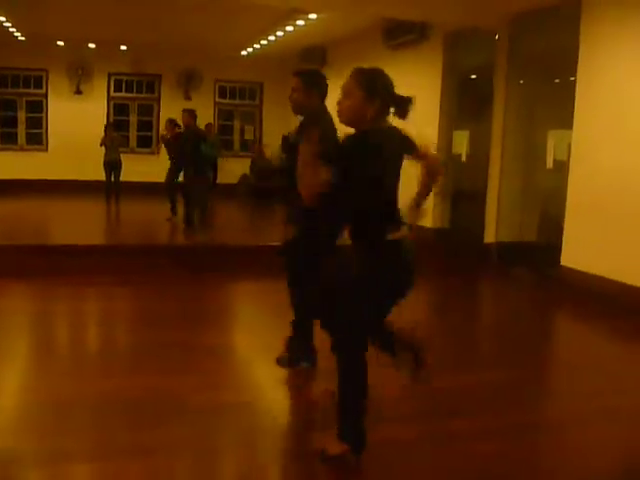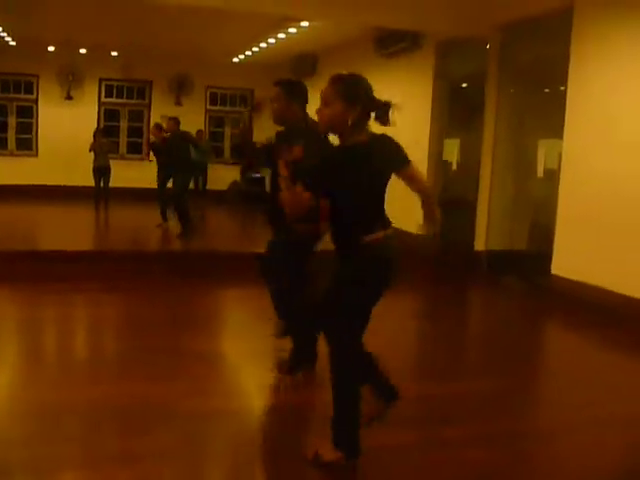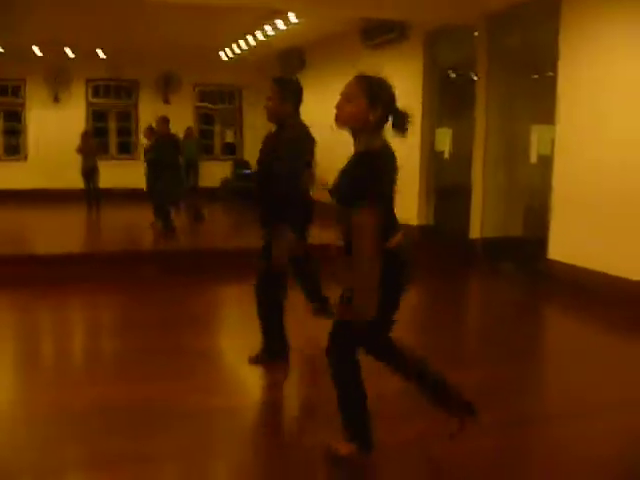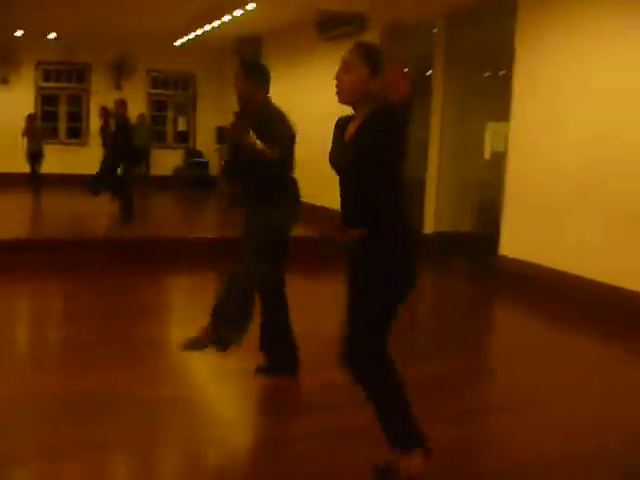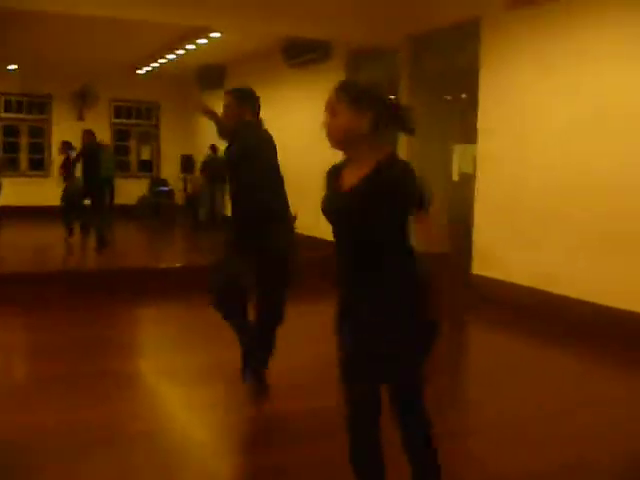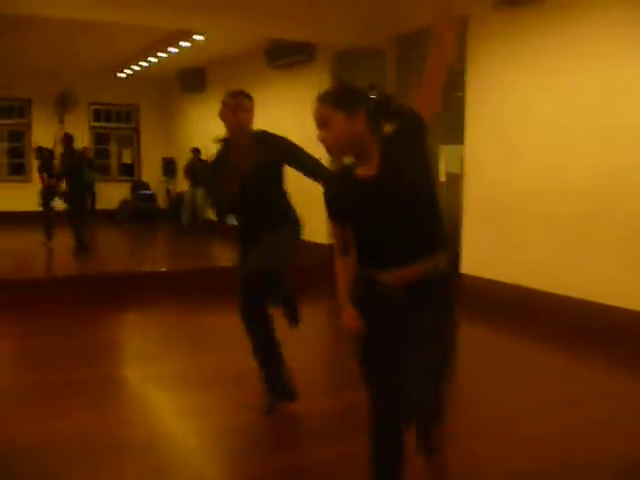
dt=0.3s
person 1, frame 1
left shoulder: (356, 145)
right shoulder: (390, 136)
right elbow: (432, 163)
right wrist: (417, 204)
left hip: (380, 262)
right hip: (385, 255)
left knee: (348, 344)
right knee: (326, 305)
left ankle: (351, 438)
right ankle: (403, 346)
person 1, frame 2
left shoulder: (336, 161)
right shoulder: (385, 145)
left elbow: (294, 209)
right elbow: (423, 188)
right wrist: (430, 226)
left hip: (362, 262)
right hip: (376, 255)
left knee: (342, 346)
right knee: (331, 321)
left ankle: (344, 443)
right ankle: (383, 389)
person 1, frame 3
left shoulder: (366, 165)
right shoulder: (374, 154)
left elbow: (366, 235)
left wrist: (365, 295)
left hip: (381, 268)
right hip: (387, 261)
left knee: (340, 347)
right knee: (376, 343)
left ankle: (358, 436)
right ankle: (453, 402)
person 1, frame 4
left shoulder: (387, 119)
right shoulder: (343, 127)
left hip: (390, 250)
right hip: (362, 251)
left knee: (359, 351)
right knee: (367, 351)
right ankle: (403, 444)
person 1, frame 5
left shoulder: (397, 175)
right shoulder: (336, 176)
left hip: (400, 299)
right hip: (356, 299)
left knee: (406, 401)
right knee: (362, 409)
person 1, frame 6
left shoulder: (407, 142)
right shoulder: (340, 188)
left elbow: (434, 82)
right elbow: (345, 254)
right wrist: (346, 305)
left hip: (428, 293)
right hip: (375, 298)
left knee: (419, 401)
right knee: (385, 411)
left ankle: (428, 427)
person 2, frame 1
left shoulder: (315, 129)
right shoulder: (318, 125)
left hip: (316, 219)
right hip: (317, 216)
left knee: (303, 281)
left ankle: (302, 348)
person 2, frame 2
left shoulder: (302, 136)
right shoulder: (296, 135)
left hip: (299, 226)
right hip: (290, 222)
left knee: (284, 288)
left ankle: (303, 353)
person 2, frame 3
left shoulder: (292, 137)
right shoulder: (292, 134)
left elbow: (288, 184)
left hip: (286, 222)
right hip: (284, 219)
left knee: (269, 282)
left ankle: (274, 346)
person 2, frame 4
left shoulder: (273, 120)
right shoulder: (246, 121)
left elbow: (282, 164)
right elbow: (233, 170)
left wrist: (252, 146)
left hip: (275, 206)
right hip: (265, 207)
right knee: (269, 281)
left ankle: (220, 331)
right ankle: (282, 358)
person 2, frame 5
left shoulder: (253, 138)
right shoulder: (247, 139)
right wrist: (218, 121)
left hip: (271, 233)
right hip: (246, 232)
left knee: (270, 310)
right knee: (225, 292)
left ankle: (255, 363)
right ankle: (253, 351)
person 2, frame 6
left shoulder: (271, 143)
right shoulder: (219, 163)
left elbow: (311, 166)
right elbow: (223, 209)
right wrist: (238, 170)
left hip: (281, 228)
right hip: (250, 238)
left knee: (258, 271)
right knee: (252, 313)
right ankle: (277, 385)
